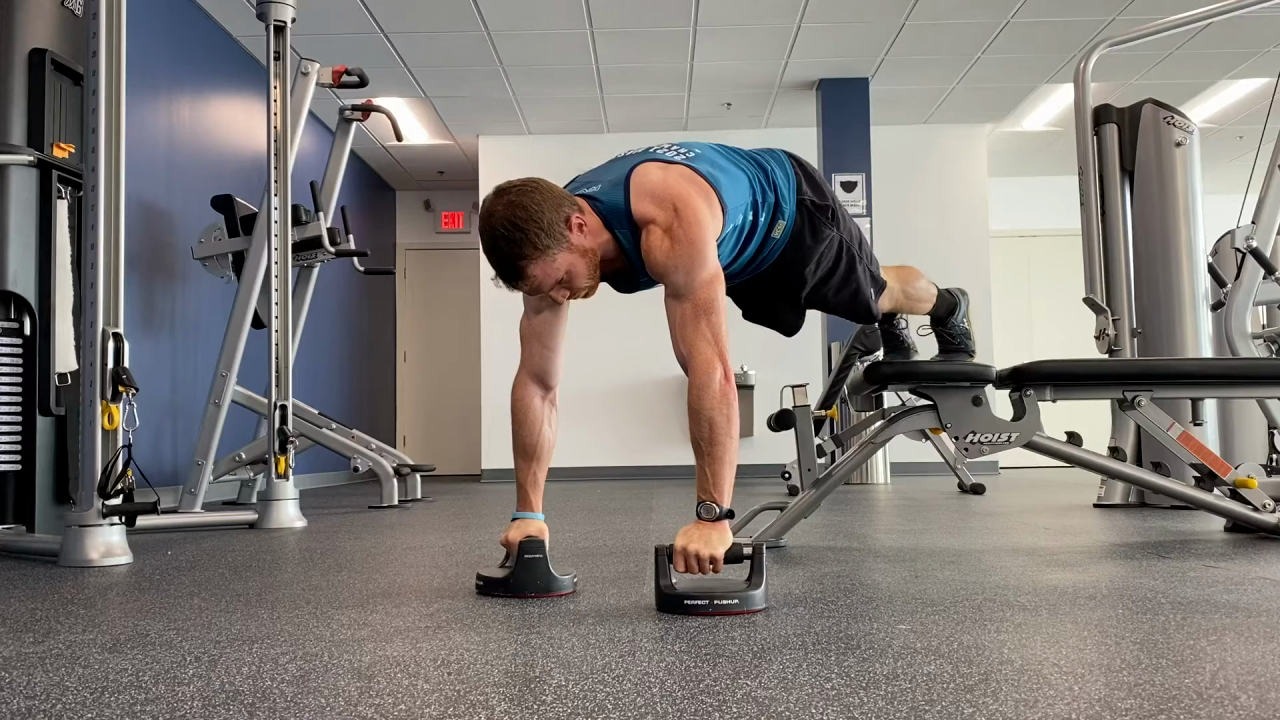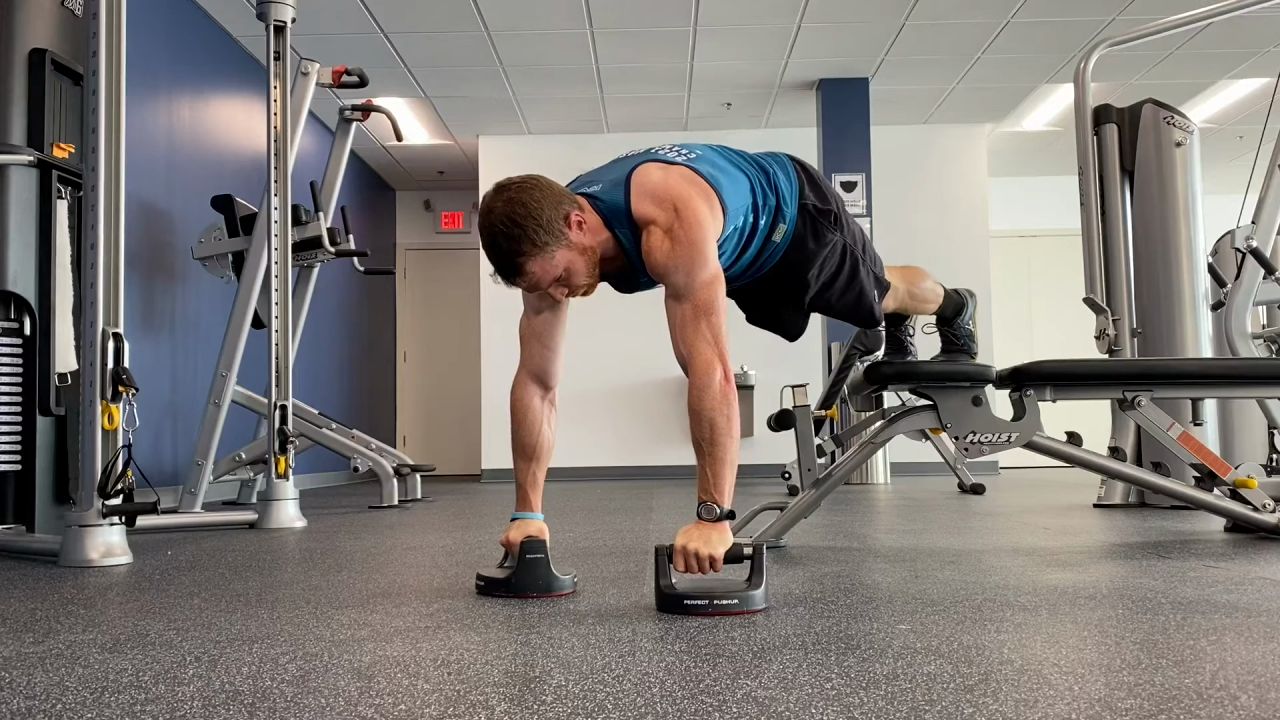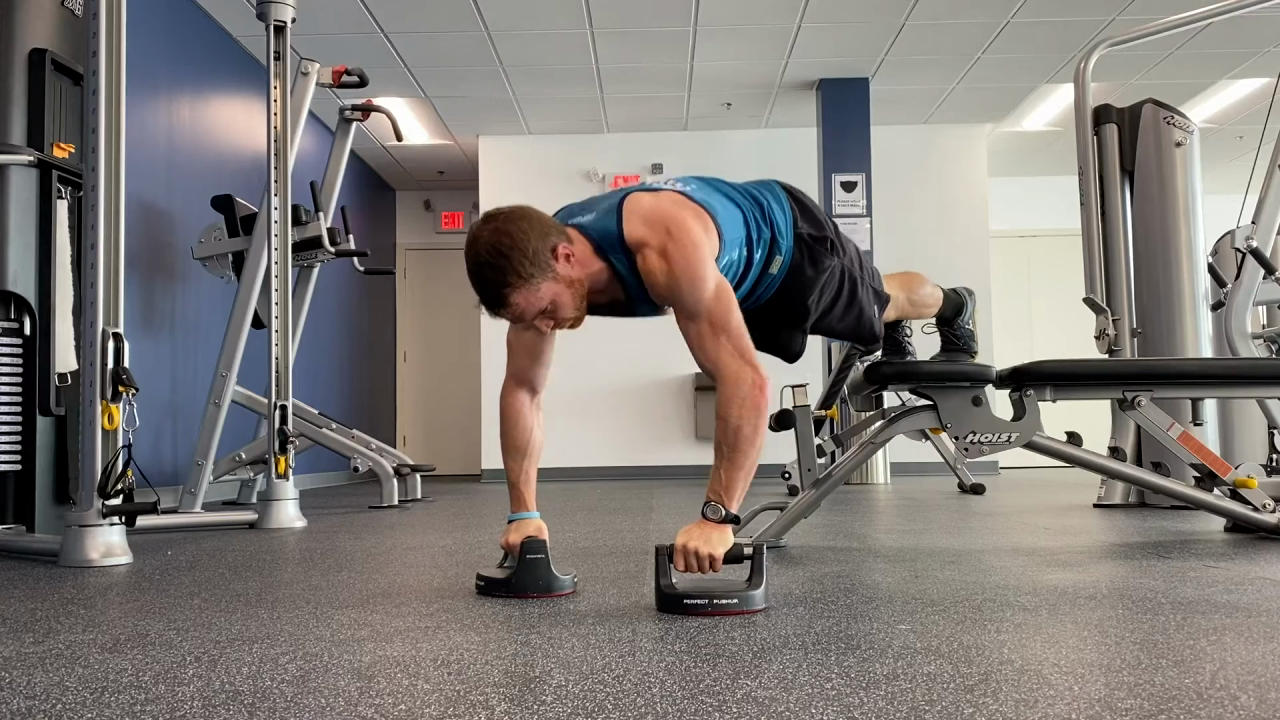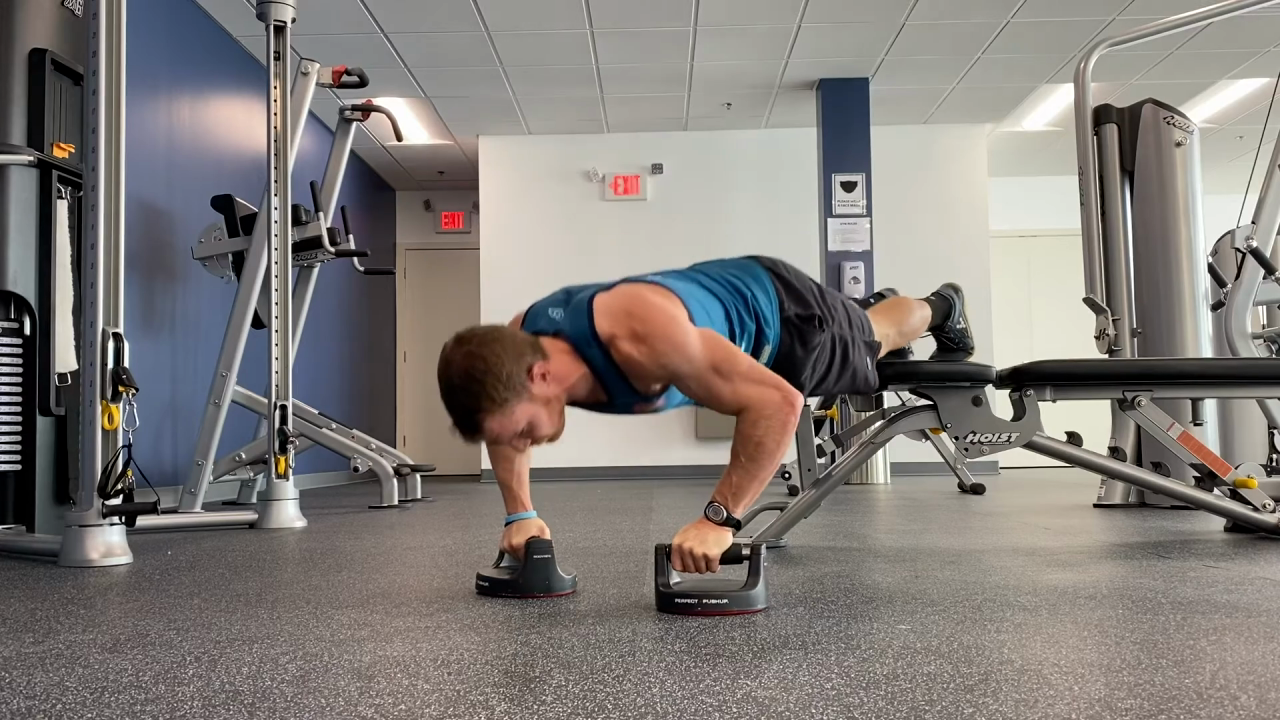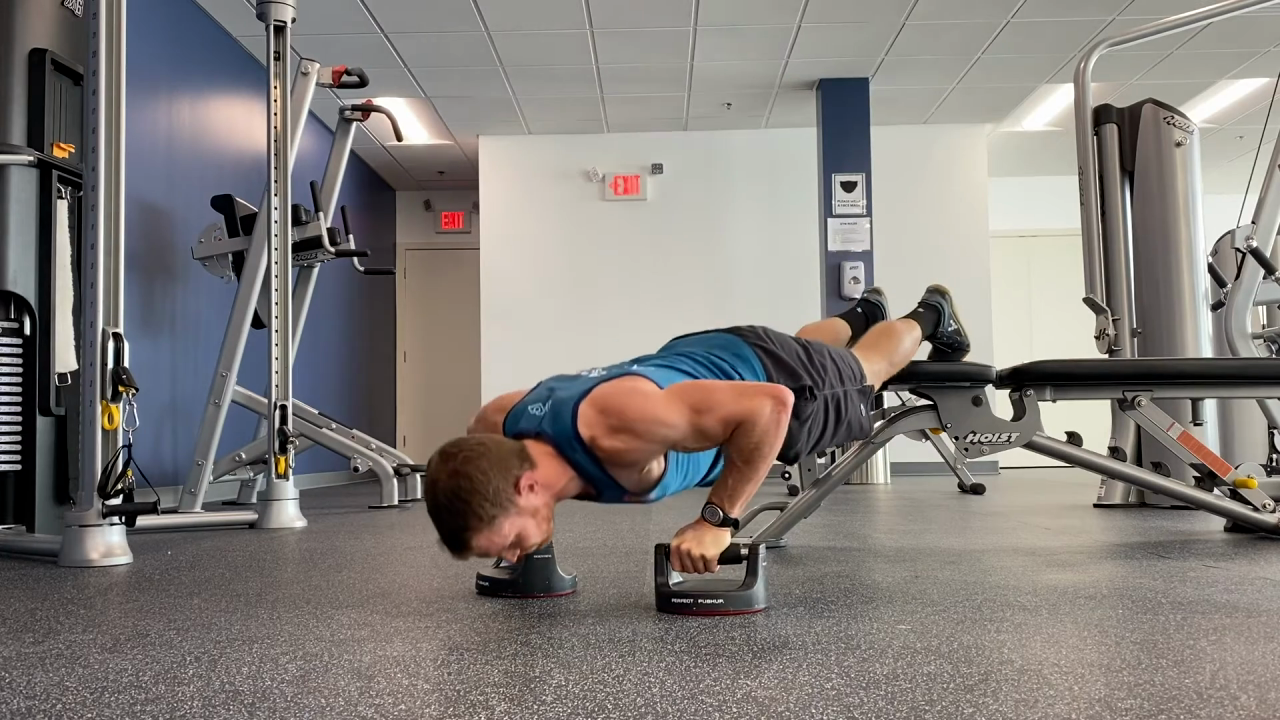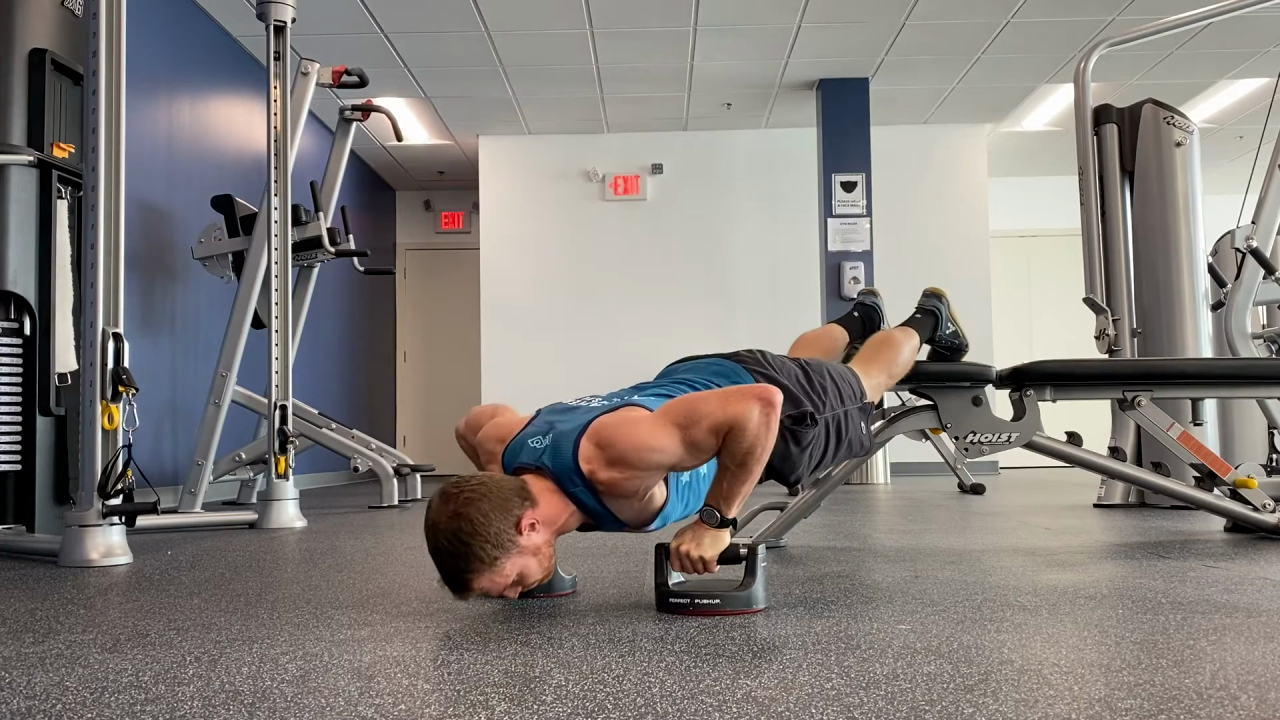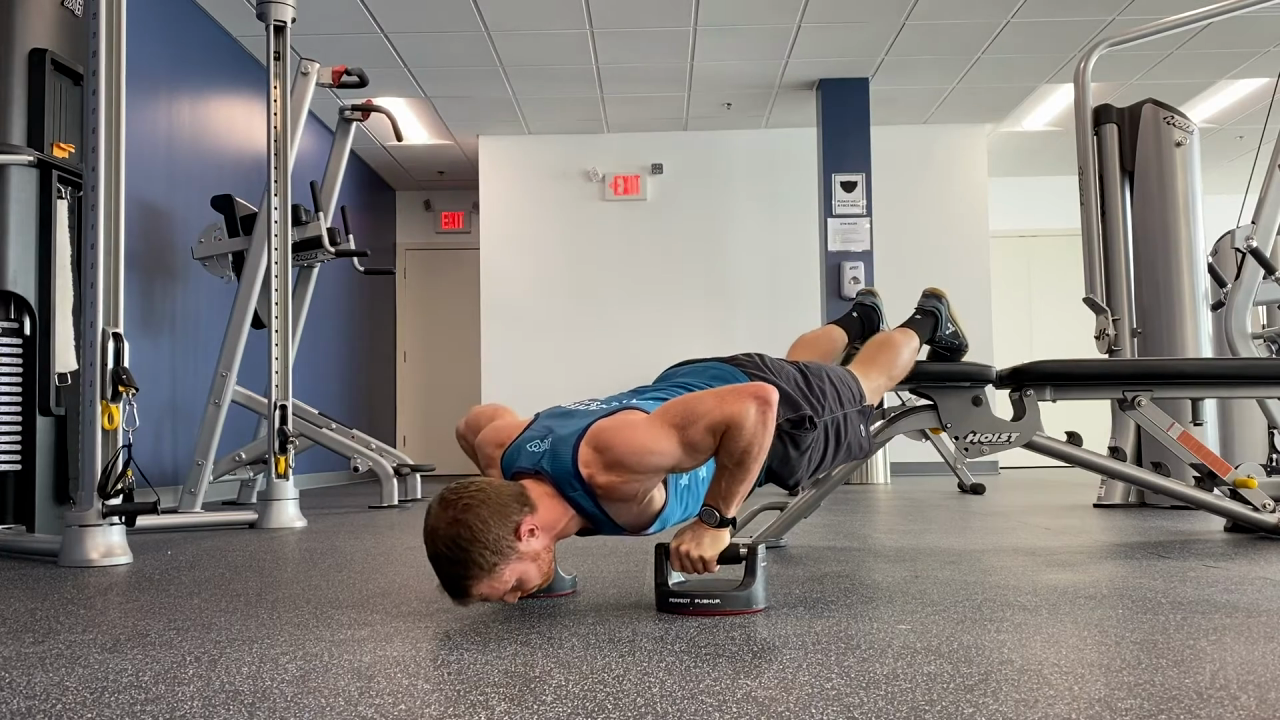
dt=0.4s
person 1, frame 1
left shoulder: (670, 219)
right shoulder: (548, 238)
left elbow: (710, 371)
right elbow: (536, 381)
left wrist: (713, 516)
right wrist: (528, 511)
left hip: (790, 210)
right hip: (743, 248)
left knee: (876, 293)
left ankle: (948, 308)
right ankle: (893, 328)
person 1, frame 2
left shoulder: (671, 221)
right shoulder: (549, 241)
left elbow: (711, 373)
right elbow: (536, 382)
left wrist: (713, 515)
right wrist: (527, 512)
left hip: (793, 212)
right hip: (745, 253)
left knee: (881, 292)
left ankle: (955, 309)
right ankle: (898, 333)
person 1, frame 3
left shoulder: (666, 248)
right shoulder: (538, 267)
left elbow: (746, 380)
right elbow: (522, 389)
left wrist: (718, 516)
right wrist: (523, 512)
left hip: (790, 240)
right hip: (742, 267)
left knee: (881, 303)
left ankle: (954, 307)
right ankle: (893, 337)
person 1, frame 4
left shoulder: (639, 337)
right shoulder: (518, 347)
left elbow: (778, 403)
right elbow: (500, 426)
left wrist: (718, 518)
right wrist: (520, 514)
left hip: (775, 310)
right hip: (722, 314)
left knee: (874, 339)
left ankle: (943, 308)
right ankle: (872, 302)
person 1, frame 5
left shoulder: (614, 431)
right shoulder: (503, 426)
left elbow: (771, 406)
left wrist: (717, 520)
right wrist: (516, 528)
left hip: (768, 380)
right hip: (696, 362)
left knee: (867, 371)
left ankle: (932, 314)
right ankle: (862, 313)
person 1, frame 6
left shoulder: (612, 460)
right shoulder: (502, 451)
left elbow: (761, 406)
right elbow: (474, 421)
left wrist: (714, 522)
left hip: (765, 401)
right hip: (692, 383)
left knee: (863, 383)
right knee: (802, 363)
left ankle: (928, 319)
right ankle: (860, 317)
person 1, frame 7
left shoulder: (611, 463)
right shoulder: (502, 452)
left elbow: (757, 404)
right elbow: (474, 422)
left wrist: (714, 521)
right wrist: (504, 496)
left hip: (773, 409)
right hip: (689, 387)
left knee: (862, 386)
right knee: (804, 365)
left ankle: (928, 319)
right ankle: (858, 317)
